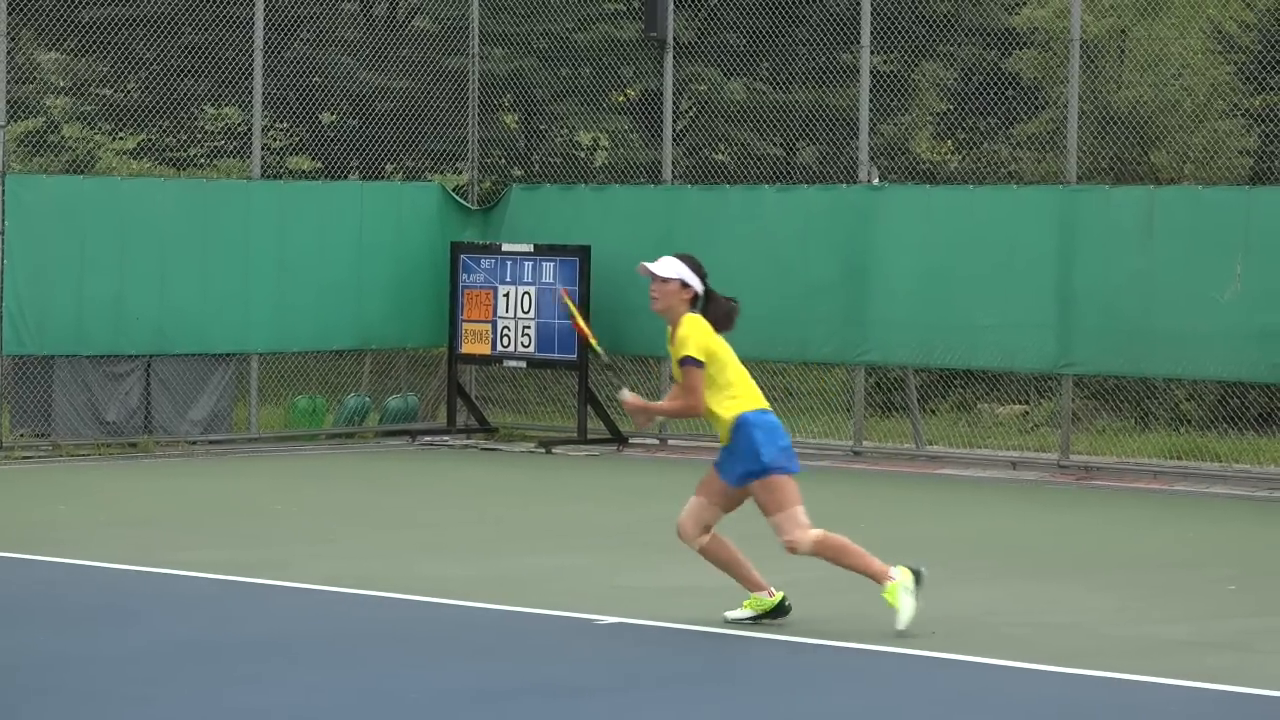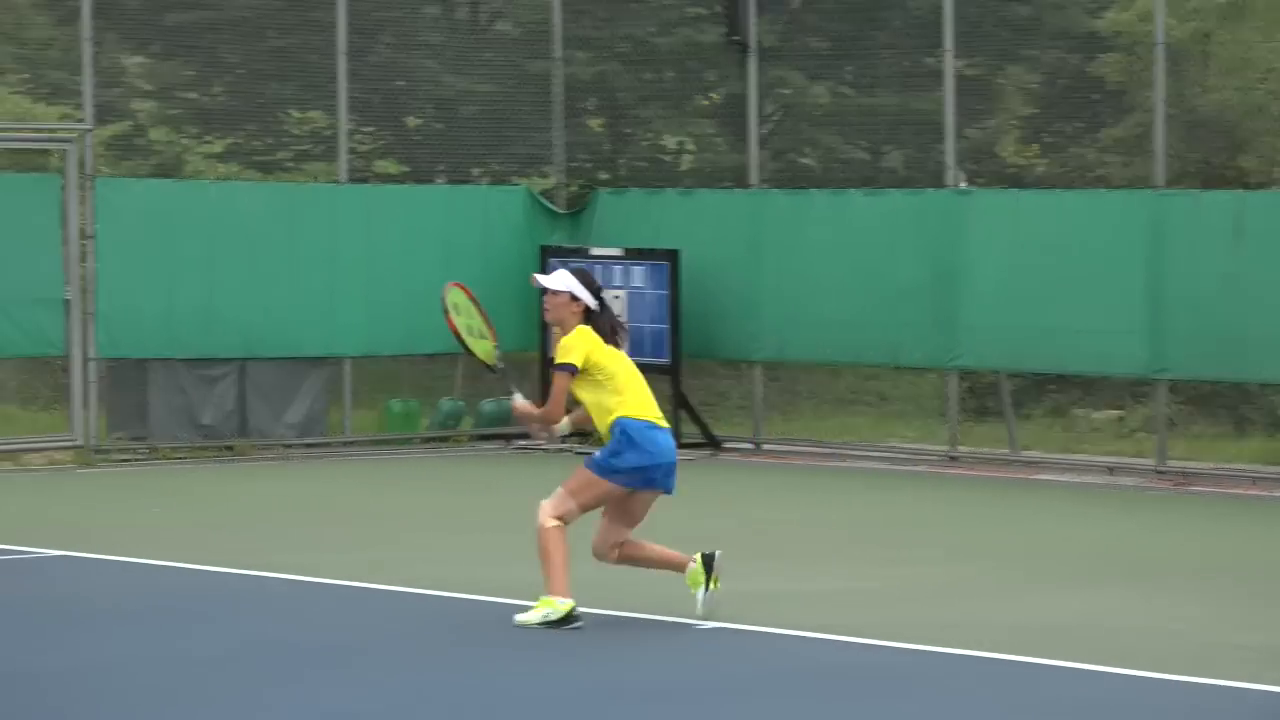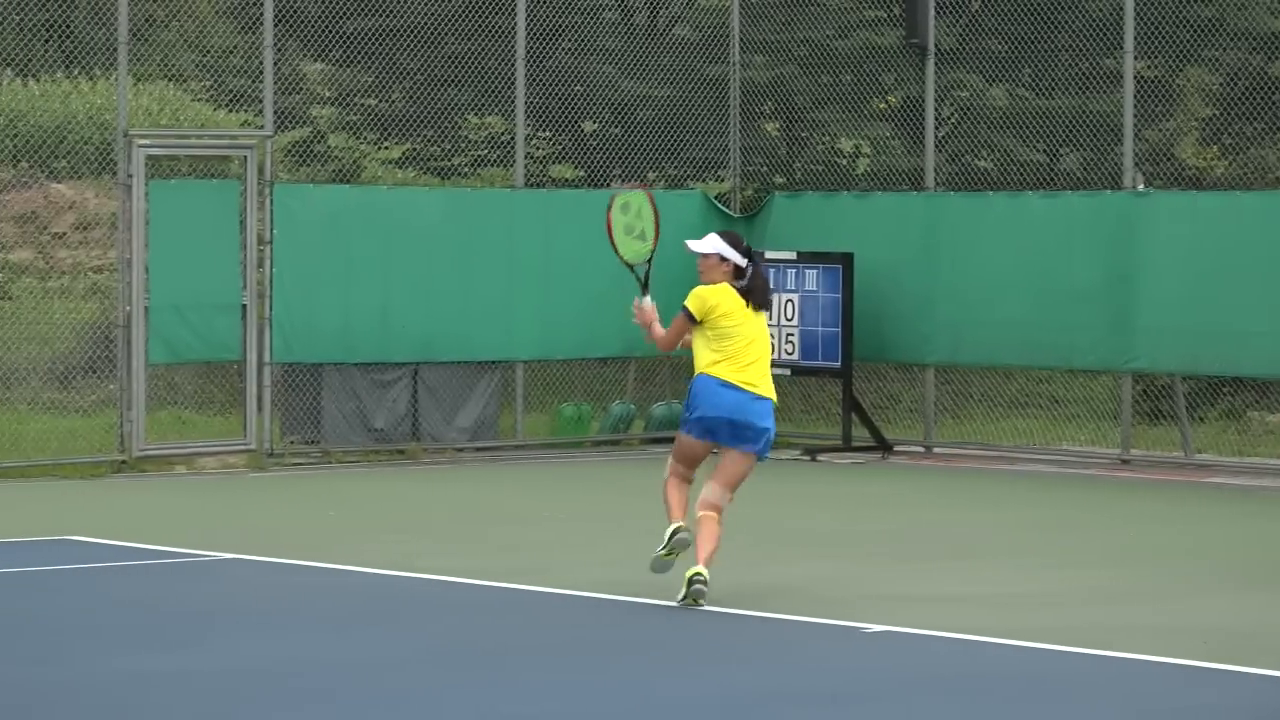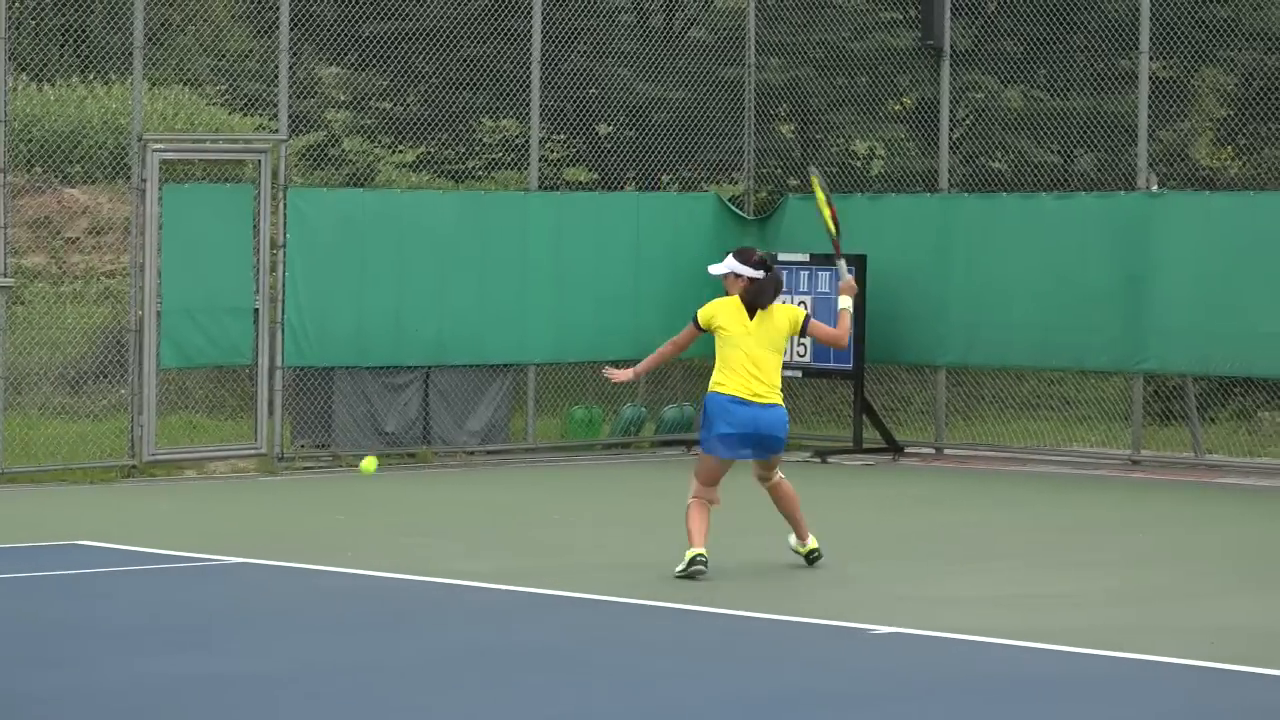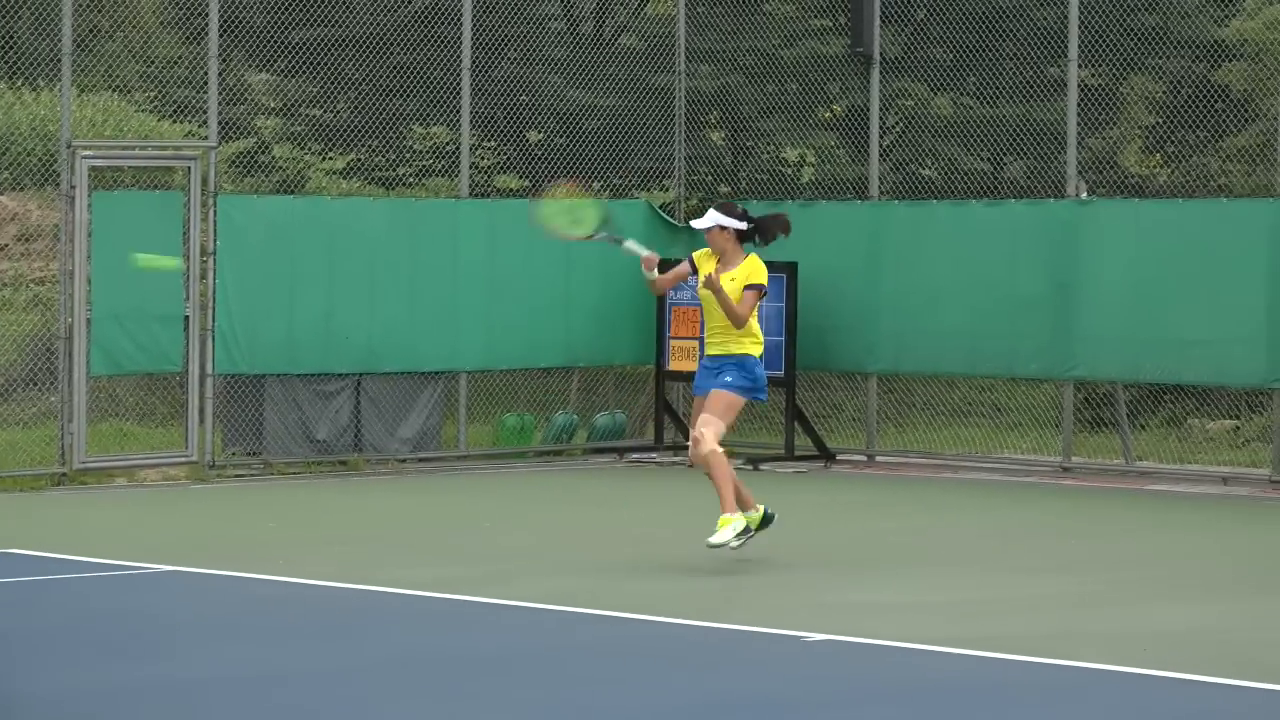
dt=0.4s
person 1, frame 1
left shoulder: (690, 332)
right shoulder: (682, 330)
left elbow: (695, 405)
right elbow: (686, 394)
left wrist: (646, 408)
right wrist: (652, 408)
left hip: (754, 437)
right hip: (739, 441)
left knee: (797, 537)
right knee: (690, 527)
left ankle: (896, 579)
right ankle: (765, 597)
person 1, frame 2
left shoulder: (573, 342)
right shoulder: (600, 341)
left elbow: (553, 413)
left wrist: (526, 412)
right wrist: (564, 424)
left hip: (636, 442)
right hip: (656, 446)
left knee: (550, 513)
right knee: (608, 548)
left ankle: (558, 604)
right ankle: (696, 565)
person 1, frame 3
left shoulder: (704, 296)
right shoulder: (754, 304)
left elbow: (666, 344)
left wrist: (650, 322)
right wrist: (674, 328)
left hip: (715, 399)
right hip: (757, 412)
left knee: (677, 472)
right knee: (710, 505)
left ankle: (677, 528)
right ankle: (699, 573)
person 1, frame 4
left shoulder: (715, 309)
right shoulder: (785, 313)
left elbow: (672, 347)
right elbow: (840, 340)
left wrist: (631, 373)
right wrist: (845, 299)
left hip: (725, 411)
right hip: (770, 417)
left knee: (701, 493)
right knee: (770, 476)
left ankle: (696, 554)
right ankle: (807, 542)
person 1, frame 5
left shoulder: (753, 269)
right shoulder: (703, 258)
left elbow: (740, 320)
right elbow: (659, 286)
left wrist: (717, 288)
right wrist: (652, 273)
left hip: (739, 363)
right hip: (711, 362)
left knee: (704, 439)
right knee: (698, 454)
left ankle: (732, 518)
right ankle: (752, 511)
